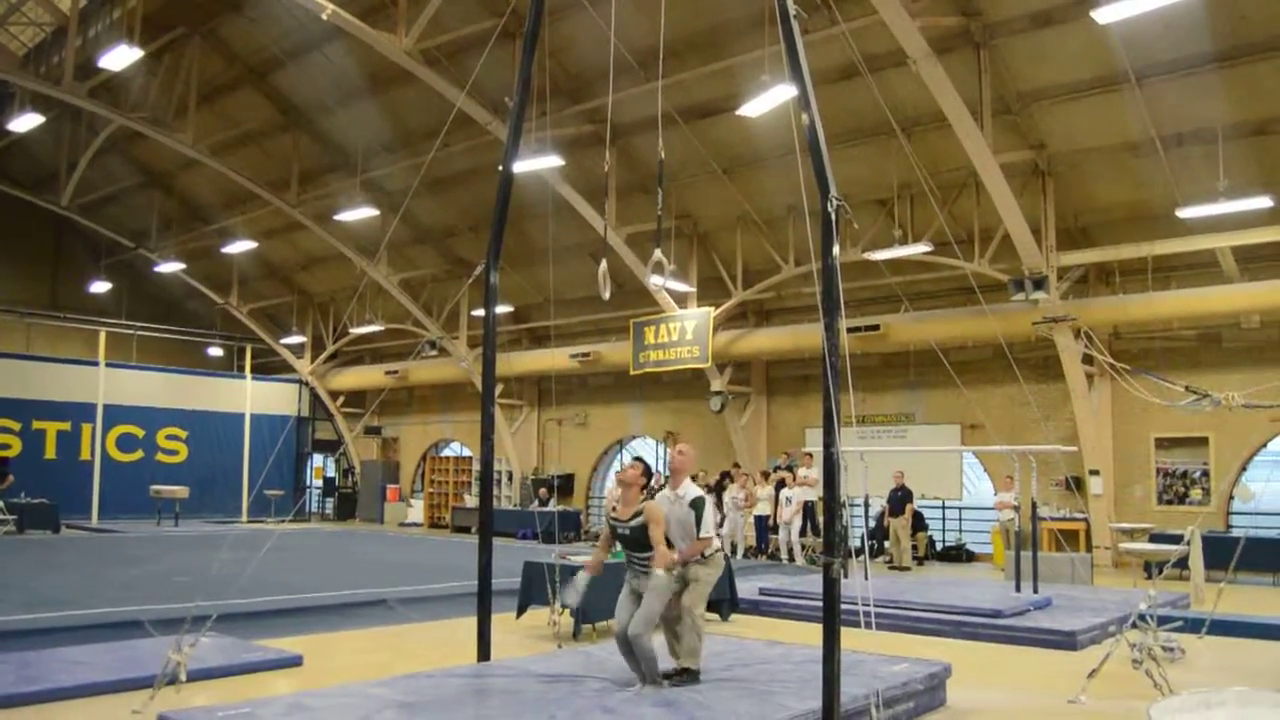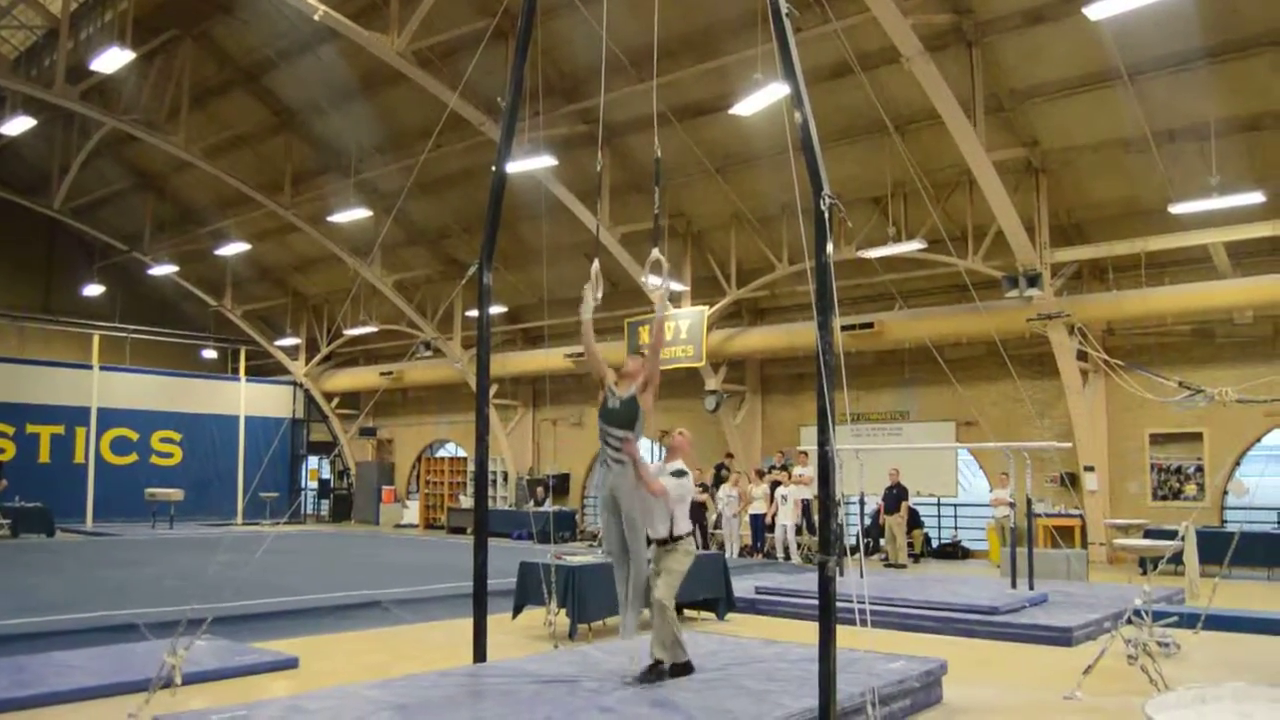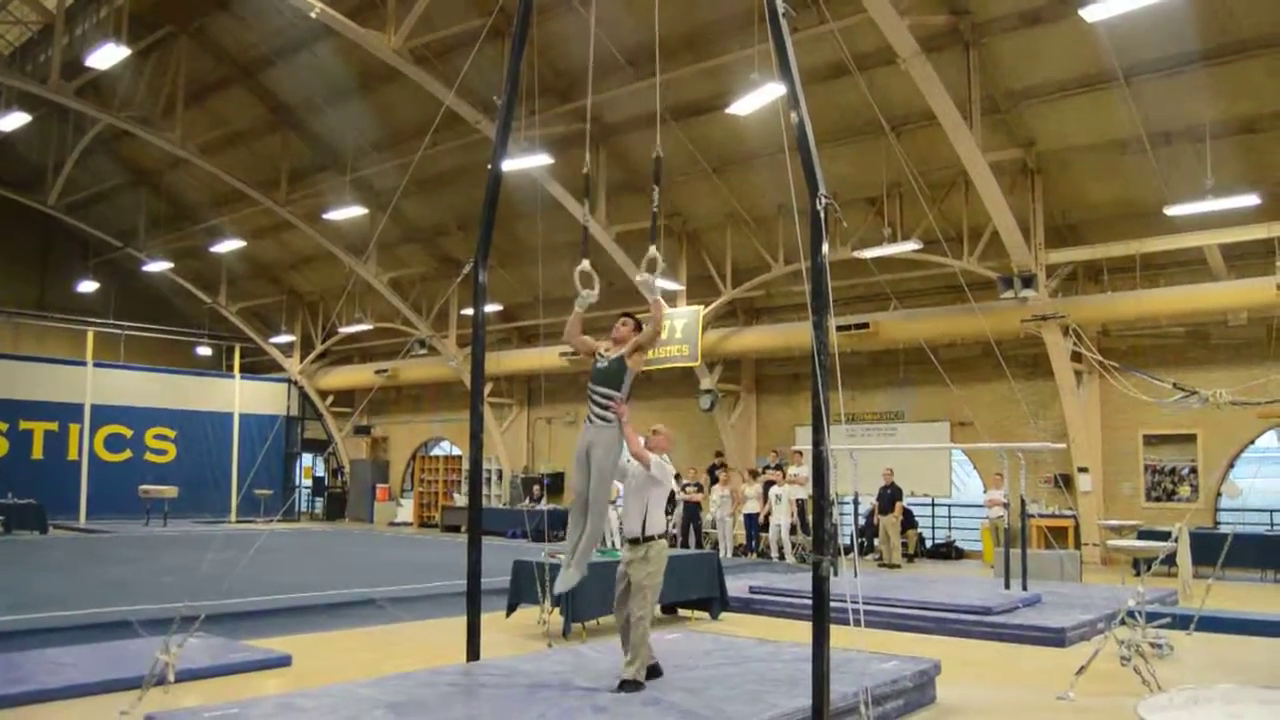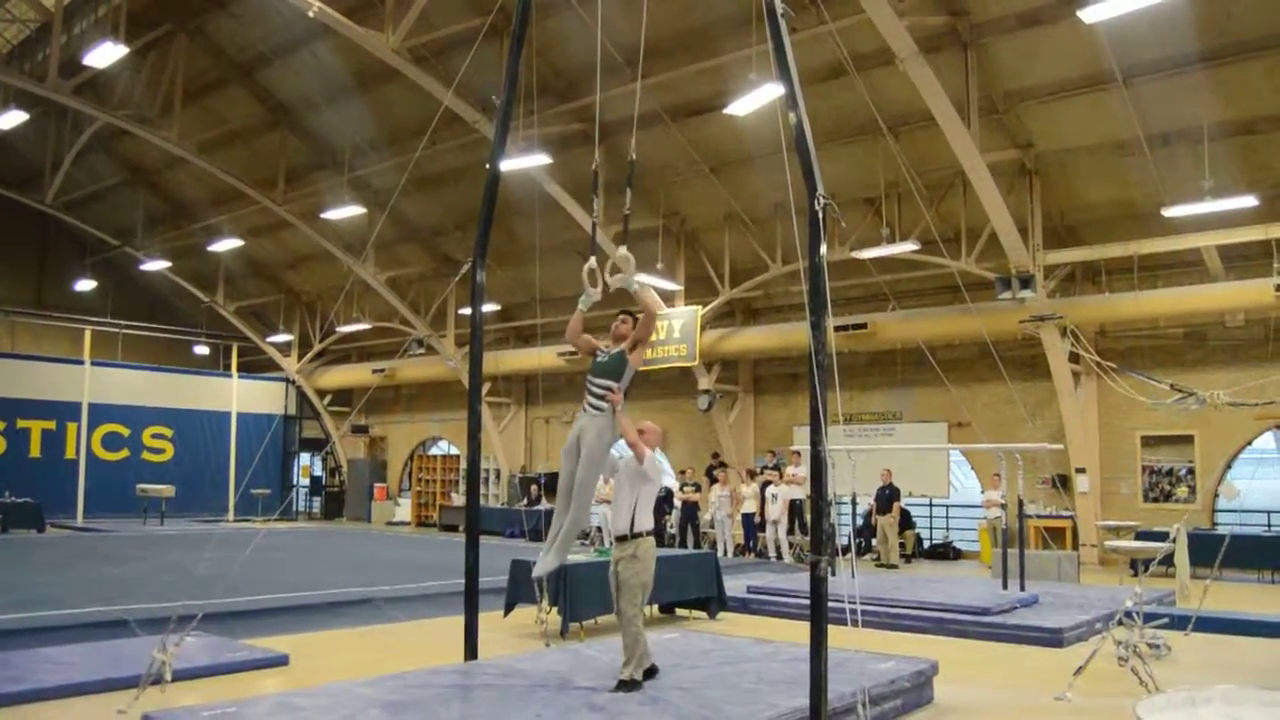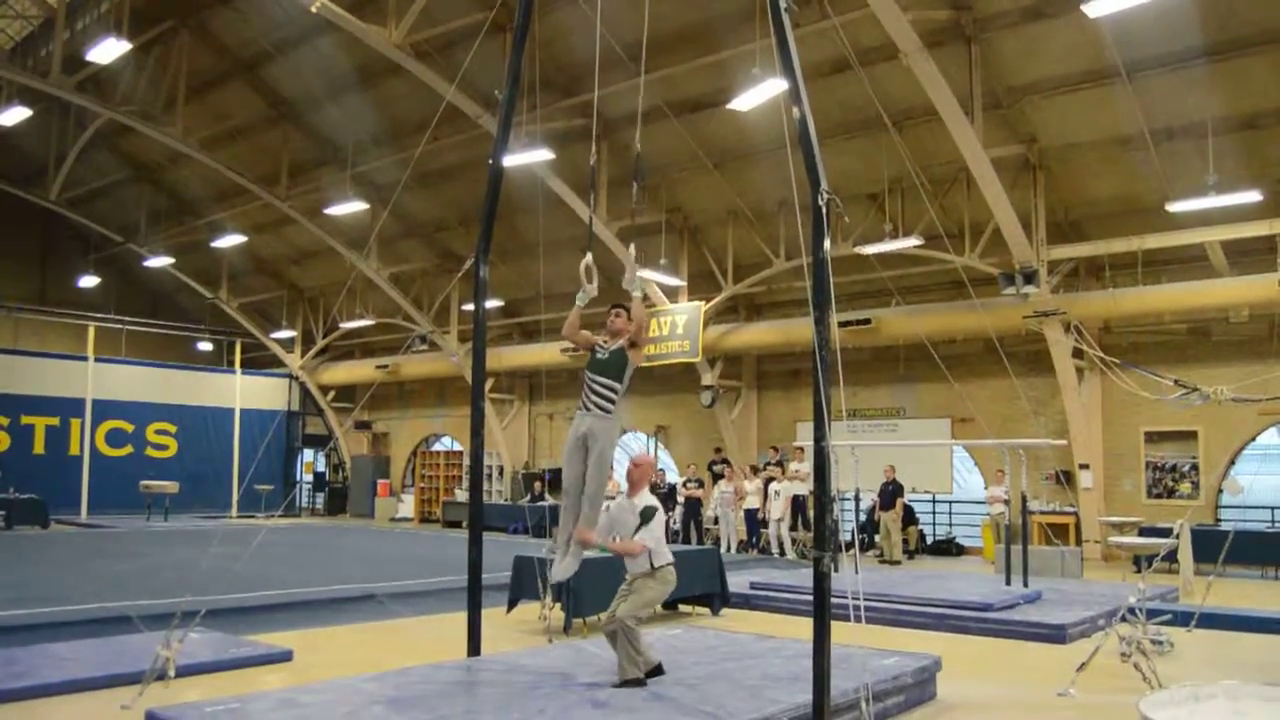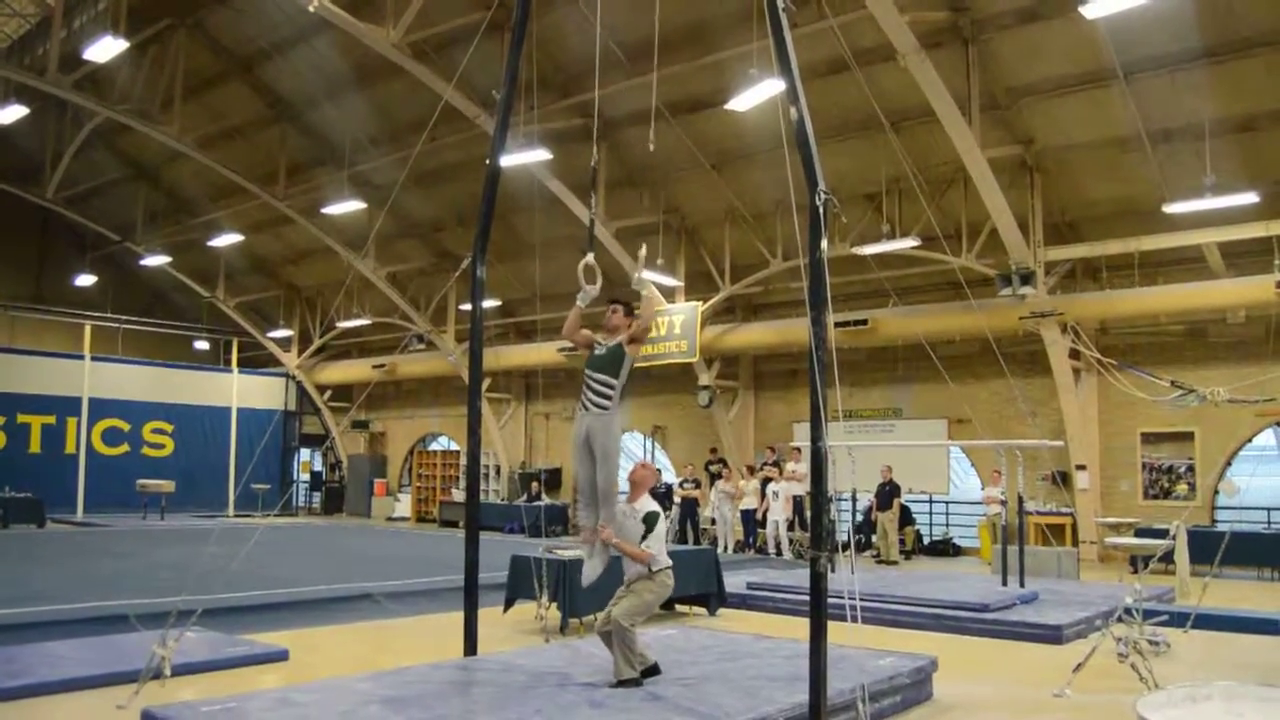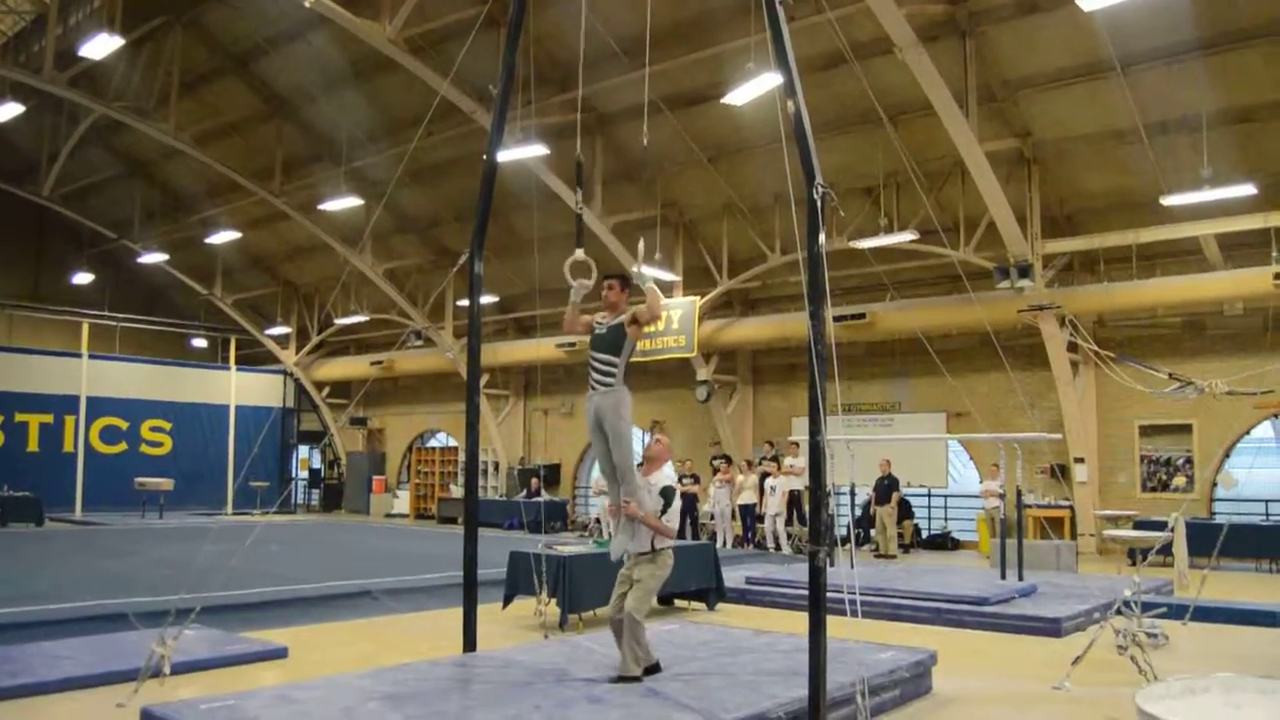
dt=0.4s
person 1, frame 1
left shoulder: (651, 510)
right shoulder: (612, 511)
left elbow: (660, 547)
right elbow: (602, 549)
left wrist: (660, 578)
right wrist: (584, 576)
left hip: (656, 581)
right hip: (632, 580)
left knee: (637, 632)
right knee: (621, 631)
left ankle: (655, 680)
right ankle: (645, 678)
person 1, frame 2
left shoulder: (644, 388)
right shoulder: (608, 383)
left elbow: (656, 348)
right elbow: (590, 348)
left wrist: (659, 312)
right wrist: (587, 313)
left hip: (627, 475)
right hip: (604, 475)
left knee: (635, 545)
right knee: (616, 548)
left ankle: (634, 607)
right ankle: (625, 607)
person 1, frame 3
left shoulder: (634, 351)
right shoulder: (598, 349)
left elbow: (657, 327)
right elbow: (570, 336)
left wrist: (652, 292)
right wrist: (581, 304)
left hip: (608, 433)
right hip: (587, 431)
left knee: (597, 503)
right knee: (578, 502)
left ankle: (578, 564)
right ankle: (568, 563)
person 1, frame 4
left shoulder: (634, 347)
right shoulder: (599, 348)
left elbow: (651, 312)
right elbow: (572, 337)
left wrist: (631, 283)
right wrist: (585, 303)
left hip: (603, 422)
right hip: (580, 421)
left knee: (583, 490)
right knee: (565, 489)
left ankle: (559, 549)
right ankle: (549, 547)
person 1, frame 5
left shoulder: (632, 344)
right shoulder: (596, 343)
left elbow: (641, 325)
right elbow: (568, 333)
left wrist: (635, 290)
right wrist: (581, 301)
left hip: (605, 424)
right hip: (580, 420)
left knee: (592, 492)
right knee: (570, 489)
left ankle: (575, 552)
right ankle: (562, 550)
person 1, frame 6
left shoulder: (631, 339)
right shoulder: (595, 339)
left elbow: (647, 321)
right elbow: (567, 333)
left wrist: (645, 289)
right wrist: (582, 301)
left hip: (606, 420)
right hip: (582, 419)
left knee: (606, 489)
right knee: (585, 490)
left ankle: (602, 549)
right ankle: (589, 548)
person 1, frame 7
left shoulder: (632, 316)
right shoulder: (596, 319)
left elbow: (655, 313)
right elbow: (568, 327)
left wrist: (646, 282)
right wrist: (576, 297)
left hip: (614, 398)
right hip: (592, 399)
left knee: (623, 465)
right knee: (606, 469)
left ankle: (628, 524)
right ankle: (619, 522)
person 2, frame 1
left shoulder: (697, 498)
right shoulder: (662, 498)
left elbow: (705, 540)
left wrist: (676, 558)
left hip: (707, 561)
right hip: (684, 562)
left knee: (690, 607)
right knee: (668, 611)
left ankle: (691, 668)
right ankle: (682, 663)
person 2, frame 2
left shoulder: (682, 475)
right shoulder: (653, 470)
left elbow: (656, 489)
left wrist: (635, 457)
left hip: (678, 547)
right hip: (658, 546)
left knee: (661, 598)
right knee: (659, 603)
left ankle: (659, 661)
right ankle: (680, 661)
person 2, frame 3
left shoulder: (662, 469)
right shoulder: (632, 469)
left elbow: (637, 451)
left wrist: (624, 420)
left hip: (651, 548)
right hip: (630, 546)
left knee: (639, 613)
right knee: (623, 610)
left ankle: (633, 675)
right ankle: (648, 663)
person 2, frame 4
left shoulder: (652, 467)
right shoulder: (624, 465)
left elbow: (631, 440)
left wrist: (619, 409)
left hip: (638, 546)
right hip: (621, 546)
left knee: (631, 612)
right knee: (623, 612)
left ankle: (632, 675)
right ankle: (644, 664)
person 2, frame 5
left shoulder: (650, 509)
right shoulder: (618, 506)
left elbow: (635, 549)
right elbow: (598, 535)
left wrist: (597, 542)
left hip: (658, 575)
right hip: (635, 575)
left knee: (626, 617)
right knee: (610, 623)
left ankle: (633, 675)
right ankle: (649, 665)
person 2, frame 6
left shoulder: (652, 513)
right shoulder: (620, 509)
left elbow: (645, 557)
right elbow: (604, 540)
left wrist: (613, 541)
right wrist: (595, 535)
left hip: (656, 580)
right hip: (632, 580)
left knee: (622, 617)
right knee: (604, 625)
left ankle: (628, 675)
right ankle: (645, 665)
person 2, frame 7
left shoulder: (666, 487)
left elbow: (670, 531)
right elbow: (625, 519)
left wrist: (639, 515)
right wrist: (617, 512)
left hip: (656, 559)
right hip: (632, 558)
left knee: (632, 611)
right knee: (615, 613)
left ankle: (631, 671)
right ankle: (647, 662)
